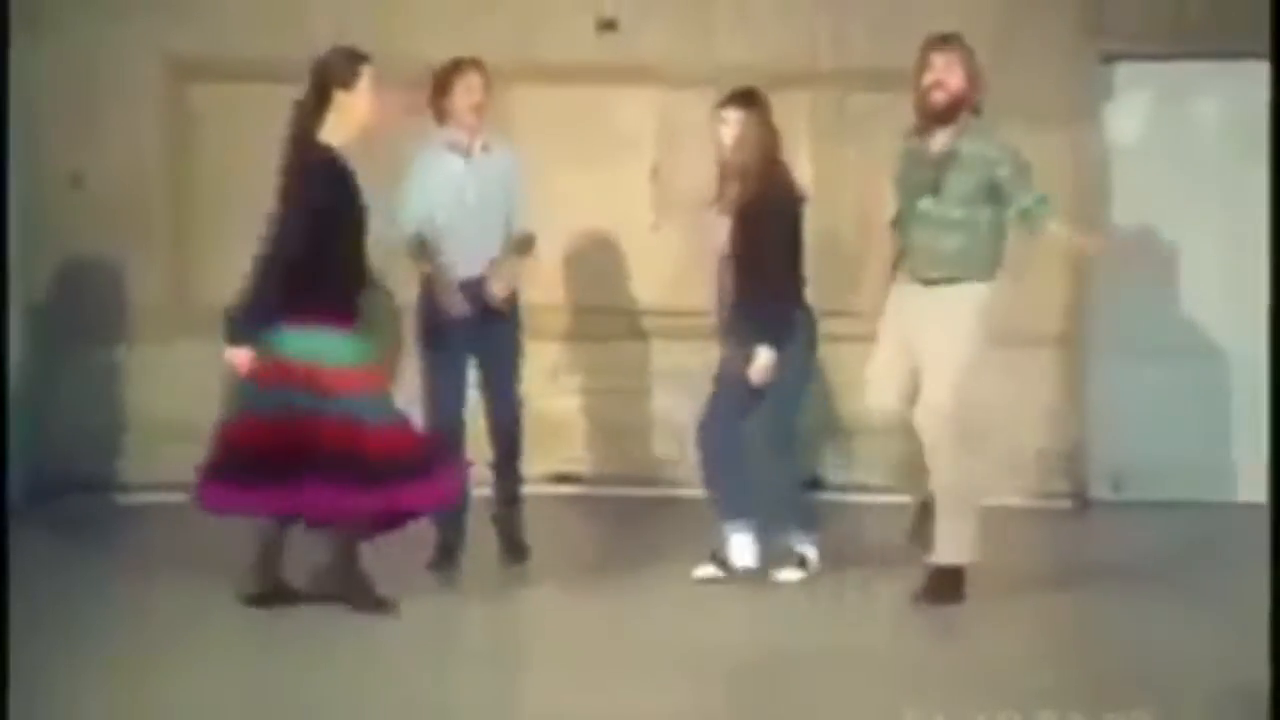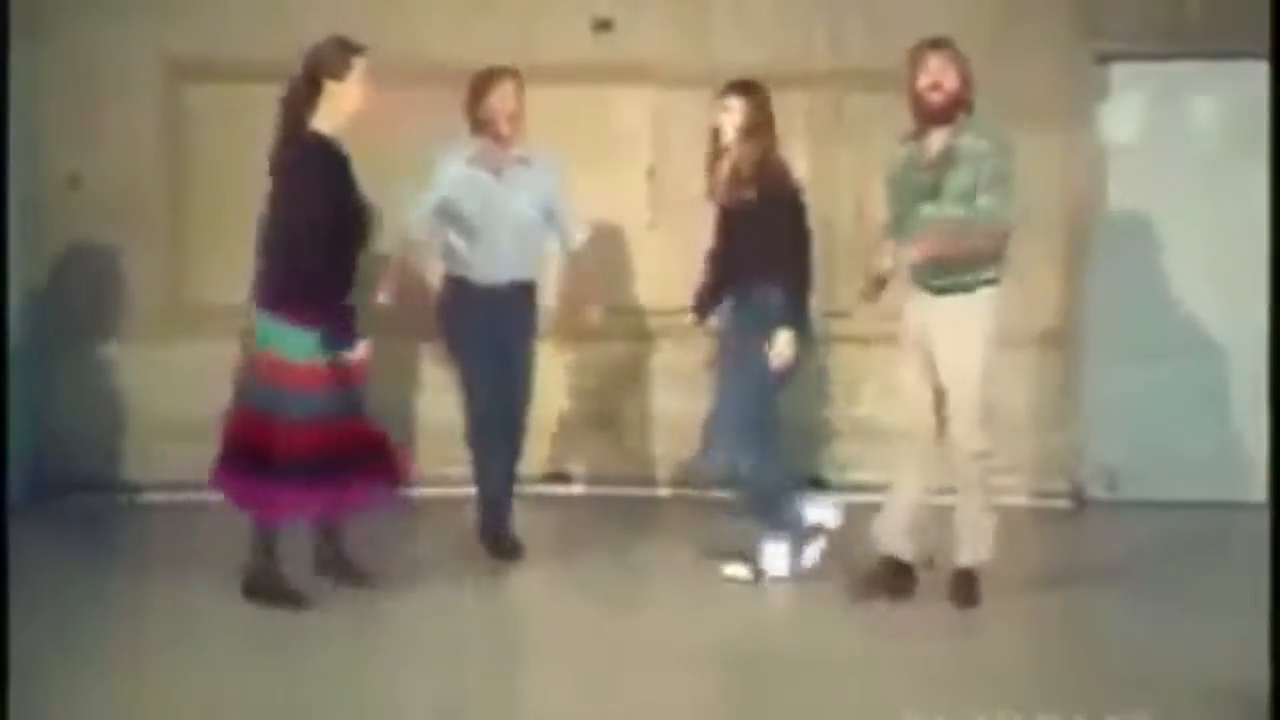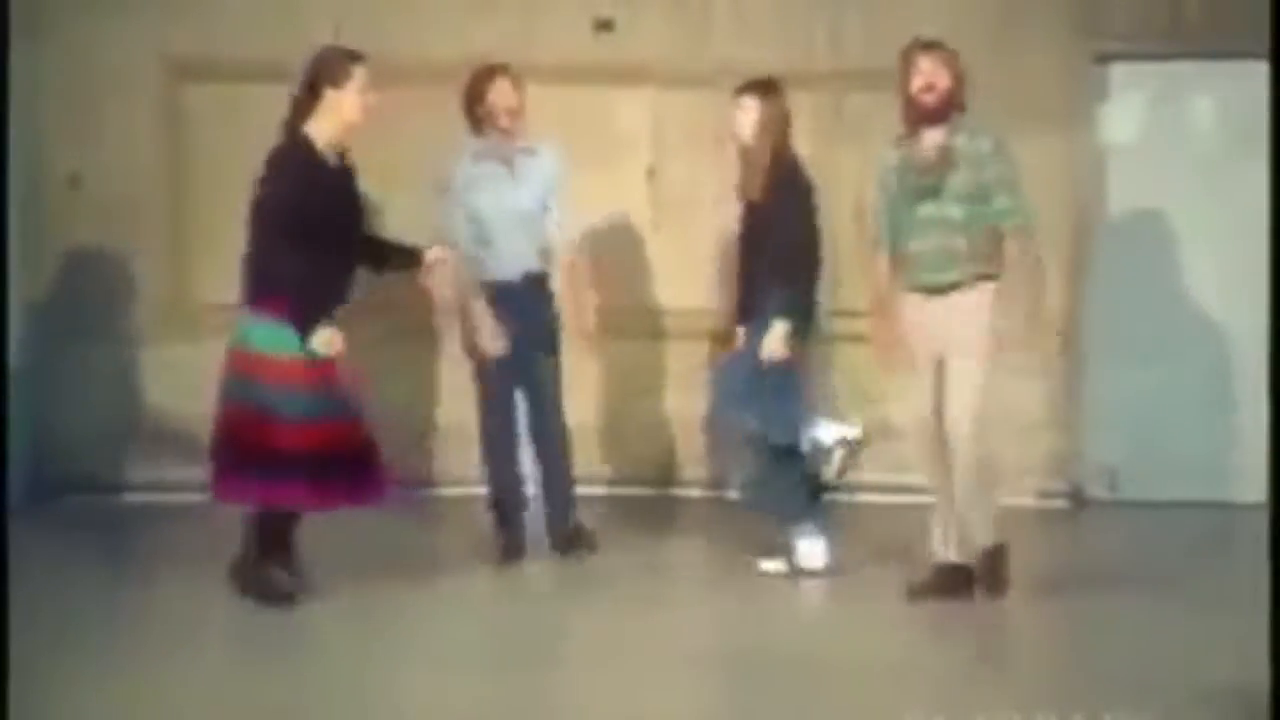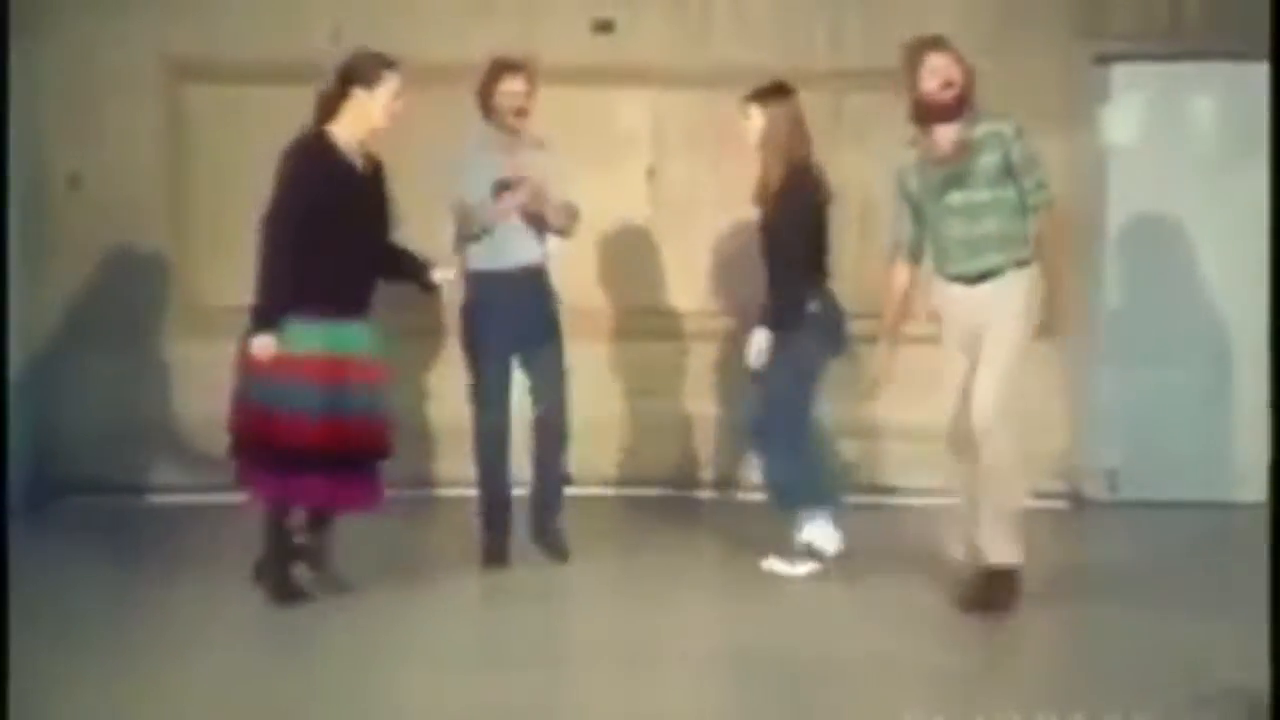
dt=0.4s
person 1, frame 1
left shoulder: (990, 151)
right shoulder: (911, 150)
left elbow: (1040, 218)
right wrist: (874, 298)
left hip: (959, 299)
right hip: (907, 293)
left knee: (941, 423)
right knee: (882, 403)
left ankle: (950, 563)
right ankle: (935, 494)
person 1, frame 2
left shoulder: (987, 149)
right shoulder: (906, 159)
left elbow: (988, 234)
left wrist: (927, 247)
right wrist: (881, 272)
left hip: (968, 304)
right hip: (917, 304)
left knee: (966, 441)
right knee: (915, 434)
left ankle: (969, 565)
right ankle: (897, 555)
person 1, frame 3
left shoulder: (984, 149)
right shoulder: (895, 162)
left elbow: (1016, 234)
right elbow: (886, 249)
right wrist: (884, 319)
left hip: (969, 304)
right hip: (918, 306)
left knee: (963, 428)
right knee: (931, 435)
left ankle: (985, 545)
right ankle: (952, 560)
person 1, frame 4
left shoulder: (1003, 136)
right shoulder: (911, 166)
left elbow: (1038, 213)
right elbow: (904, 256)
left wrist: (1047, 290)
right wrist: (886, 337)
left hip: (1006, 290)
right hip: (953, 297)
left knee: (986, 414)
right knee: (959, 431)
left ankle: (1002, 560)
right ankle: (983, 554)
person 2, frame 1
left shoulder: (317, 164)
right shoulder: (322, 169)
right elbow: (284, 253)
right wrist: (243, 331)
left hip: (299, 331)
right hip: (319, 335)
left knee: (286, 453)
right knee: (361, 447)
left ankle: (266, 575)
right ankle: (342, 573)
person 2, frame 2
left shoulder: (310, 151)
right shoulder: (315, 157)
right elbow: (315, 250)
right wrist: (342, 332)
left hip: (303, 313)
right hip: (301, 320)
left knee: (330, 429)
right knee: (294, 437)
left ankle: (328, 547)
right ankle: (262, 567)
person 2, frame 3
left shoulder: (336, 162)
right shoulder: (292, 160)
right elbow: (271, 249)
left wrist: (414, 258)
right wrist: (310, 323)
left hip: (314, 320)
right hip: (282, 321)
left knee: (311, 436)
right knee: (286, 434)
left ankle: (273, 549)
right ankle: (254, 560)
person 2, frame 4
left shoulder: (369, 167)
right shoulder: (308, 156)
right elbow: (277, 243)
left wrist: (425, 273)
right wrist: (265, 322)
left hip: (350, 320)
right hip: (301, 321)
left knee: (348, 436)
right knee: (294, 436)
left ankle: (312, 536)
right ankle: (274, 557)
person 3, frame 1
left shoulder: (505, 159)
right shoulder: (424, 162)
left elbow: (518, 230)
right elbow: (416, 233)
left wrist: (508, 265)
right wrist: (439, 284)
left hip: (496, 294)
right hip: (444, 296)
left knee: (504, 411)
right knee: (444, 417)
left ankle: (508, 518)
right ankle: (449, 533)
person 3, frame 2
left shoulder: (542, 171)
right shoulder: (452, 168)
left elbow: (570, 237)
right elbow: (418, 231)
right wrist: (389, 286)
left hip: (517, 298)
right hip: (465, 297)
left knee: (512, 409)
right knee: (485, 406)
left ankle: (495, 516)
right ankle: (493, 515)
person 3, frame 3
left shoulder: (545, 160)
right shoulder: (464, 170)
left elbow: (557, 228)
right elbow: (462, 246)
left wrist: (572, 274)
right wrist: (477, 310)
left hip: (534, 293)
right hip: (488, 297)
left knee: (548, 409)
right knee: (498, 414)
left ankle: (563, 524)
right ankle: (509, 524)
person 3, frame 4
left shoulder: (541, 156)
right shoulder: (471, 158)
left elbow: (567, 223)
right elbow: (469, 223)
left wrist: (542, 191)
right wrist: (517, 195)
left hip: (534, 286)
right hip: (488, 290)
left knee: (552, 406)
right knee: (492, 413)
left ankle: (545, 515)
right ankle: (495, 530)
person 4, frame 1
left shoulder: (774, 192)
right shoulder: (746, 191)
left elbow: (781, 271)
left wrist: (768, 343)
right wrist: (736, 336)
left hip: (782, 333)
right hip: (752, 330)
left knee: (772, 438)
right knee: (720, 429)
left ankle: (803, 546)
right ankle: (740, 546)
person 4, frame 2
left shoulder: (773, 180)
right shoulder: (730, 181)
left elbow: (796, 256)
left wrist: (789, 324)
right wrist: (702, 308)
left hip: (771, 317)
right hip: (740, 315)
left knee: (735, 431)
right knee: (741, 431)
left ankle: (795, 535)
right ankle: (776, 550)
person 4, frame 3
left shoulder: (785, 177)
right shoulder: (761, 178)
left elbow: (801, 253)
left wrist: (786, 320)
right wrist: (744, 320)
left hip: (780, 312)
right hip: (764, 312)
left knee: (735, 396)
right knee: (770, 431)
right ankle: (806, 546)
person 4, frame 4
left shoulder: (796, 185)
right shoulder: (789, 182)
left elbow: (793, 265)
left wrist: (766, 326)
right wrist: (772, 323)
left hip: (806, 319)
right hip: (798, 318)
left knee: (781, 426)
right knee: (777, 425)
left ankle: (817, 534)
right ankle: (815, 531)
